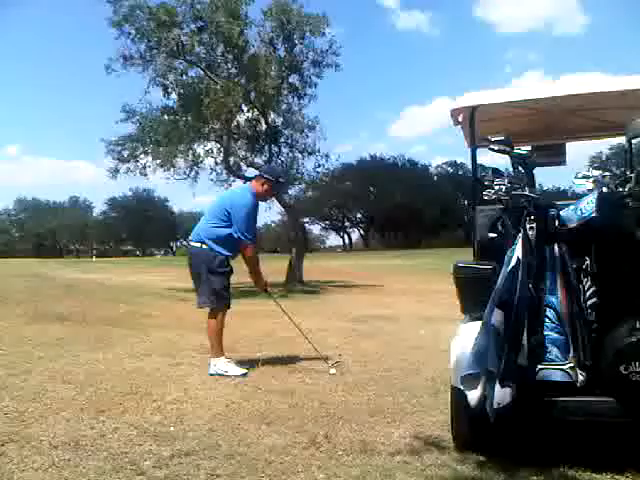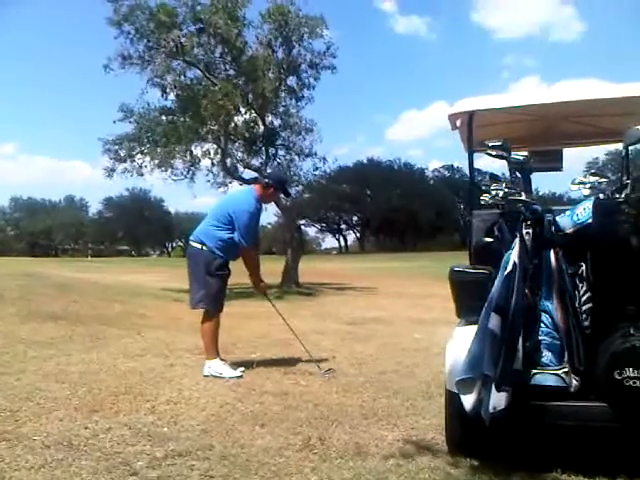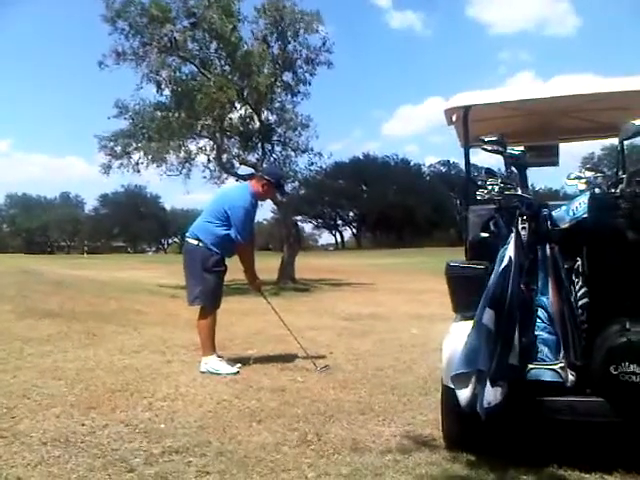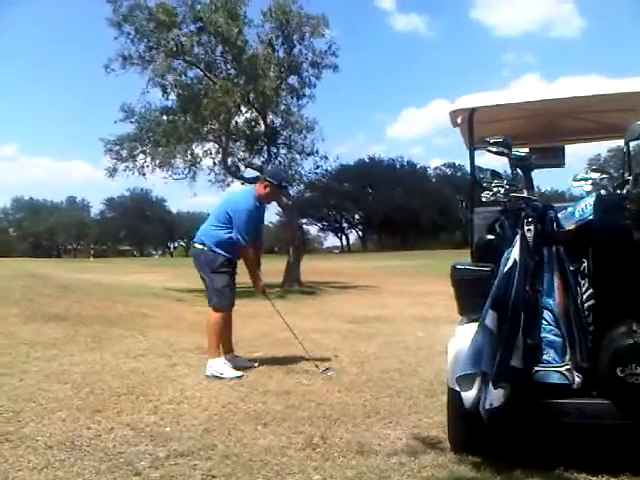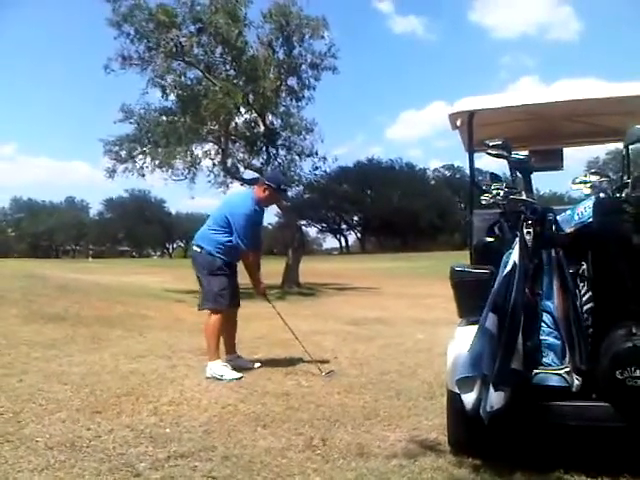
dt=1s
person 1, frame 1
left shoulder: (245, 195)
right shoulder: (244, 200)
left elbow: (248, 240)
right elbow: (246, 244)
left wrist: (255, 273)
right wrist: (257, 275)
left hip: (212, 252)
right hip: (207, 251)
left knee: (219, 307)
right knee: (217, 306)
left ankle: (218, 358)
right ankle: (217, 361)
person 1, frame 2
left shoulder: (248, 196)
right shoulder: (247, 204)
left elbow: (251, 243)
right elbow: (246, 247)
left wrist: (256, 275)
right wrist: (256, 278)
left hip: (212, 253)
right hip: (206, 252)
left knee: (215, 308)
right knee: (211, 308)
left ankle: (215, 359)
right ankle: (212, 363)
person 1, frame 3
left shoulder: (246, 195)
right shoulder: (242, 200)
left elbow: (247, 239)
right elbow: (241, 243)
left wrist: (251, 272)
right wrist: (252, 275)
left hip: (210, 250)
right hip: (202, 249)
left knee: (212, 305)
right knee: (208, 305)
left ankle: (212, 355)
right ankle: (208, 359)
person 1, frame 4
left shoulder: (257, 203)
right shoulder: (245, 203)
left elbow: (256, 241)
right elbow: (245, 246)
left wrist: (257, 273)
right wrist: (256, 278)
left hip: (223, 254)
right hip: (210, 252)
left knee: (226, 307)
right knee: (220, 306)
left ankle: (229, 356)
right ankle: (214, 362)
person 1, frame 5
left shoulder: (255, 205)
right shoulder: (244, 207)
left elbow: (255, 245)
right elbow: (245, 250)
left wrist: (258, 276)
right wrist: (256, 282)
left hip: (222, 257)
right hip: (209, 254)
left knee: (231, 307)
right knee: (218, 308)
left ankle: (231, 356)
right ankle: (214, 364)
